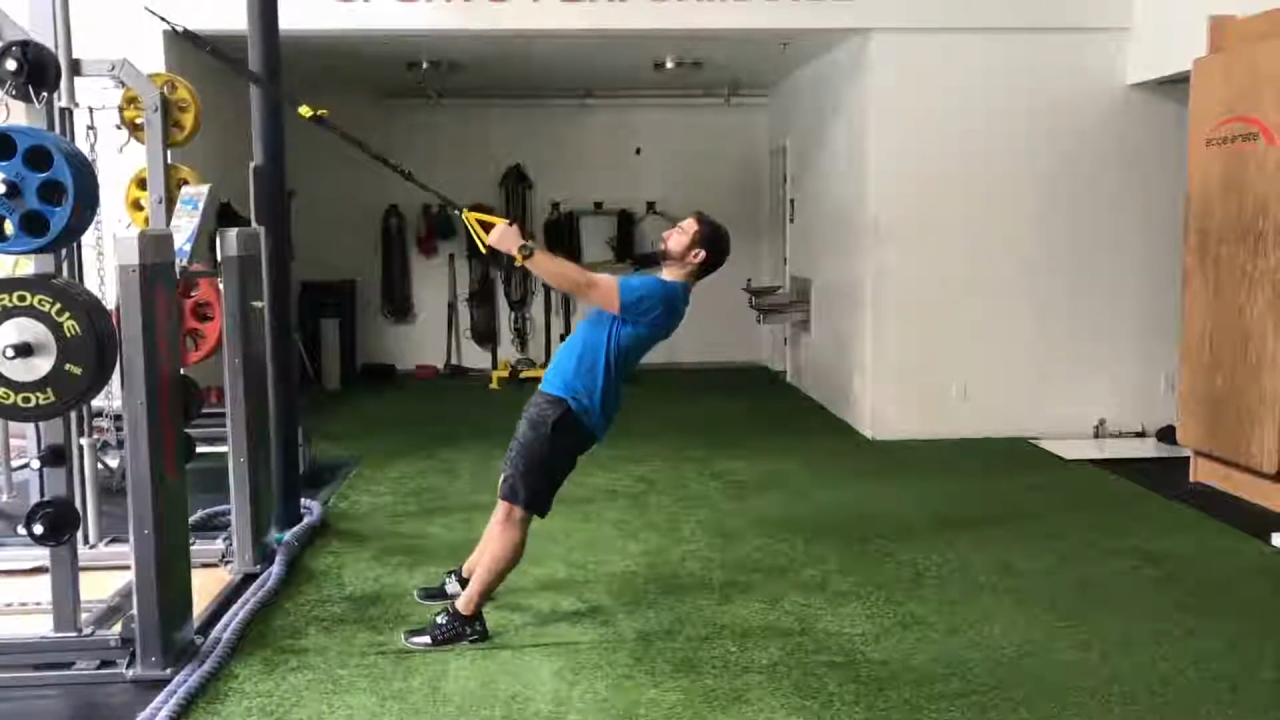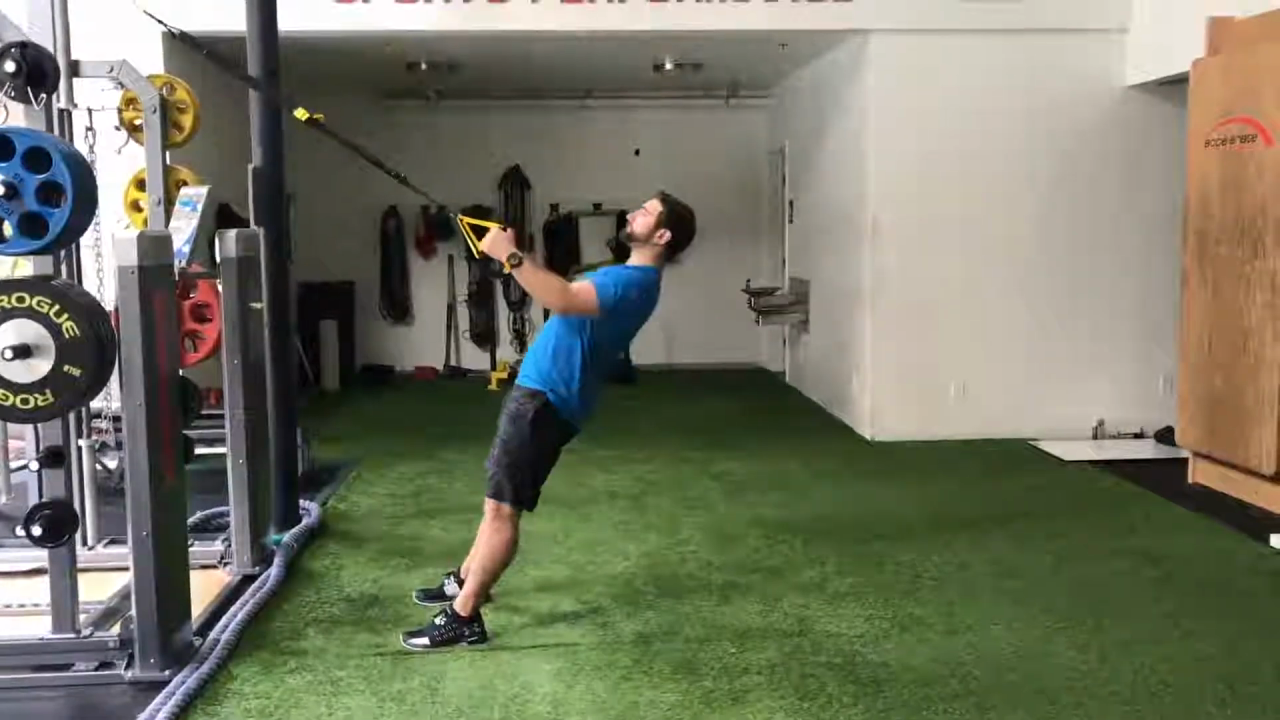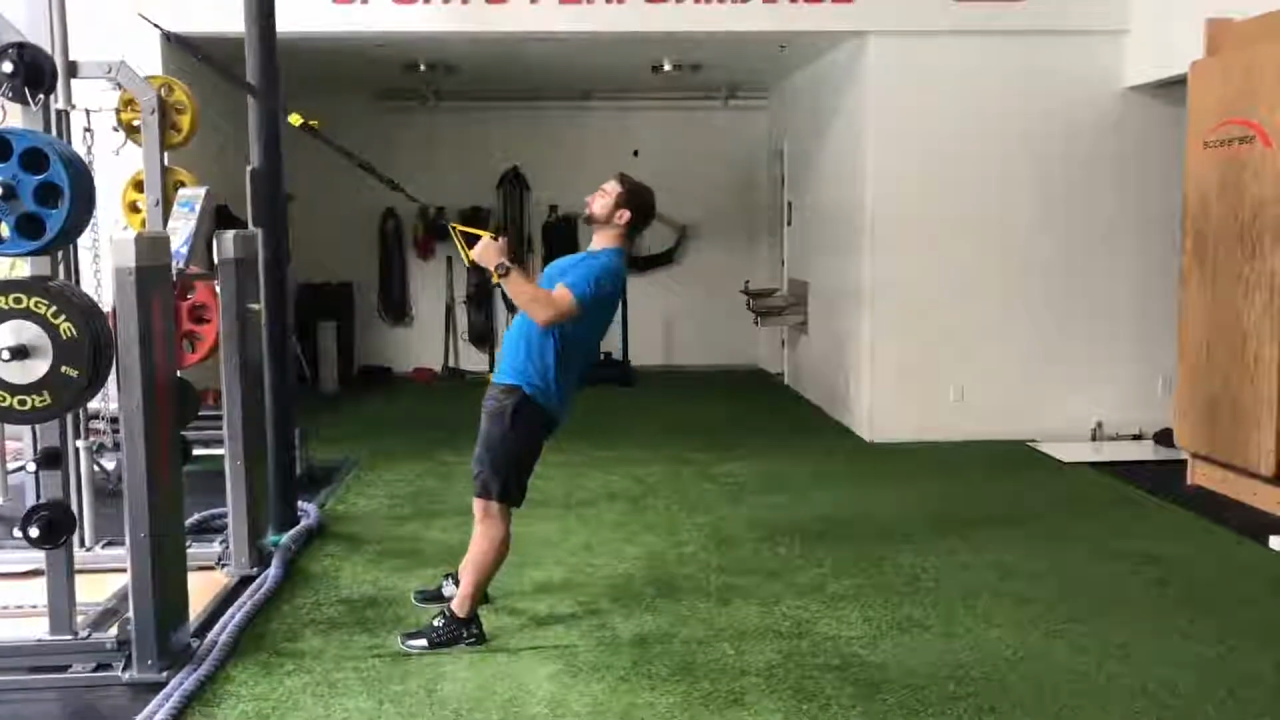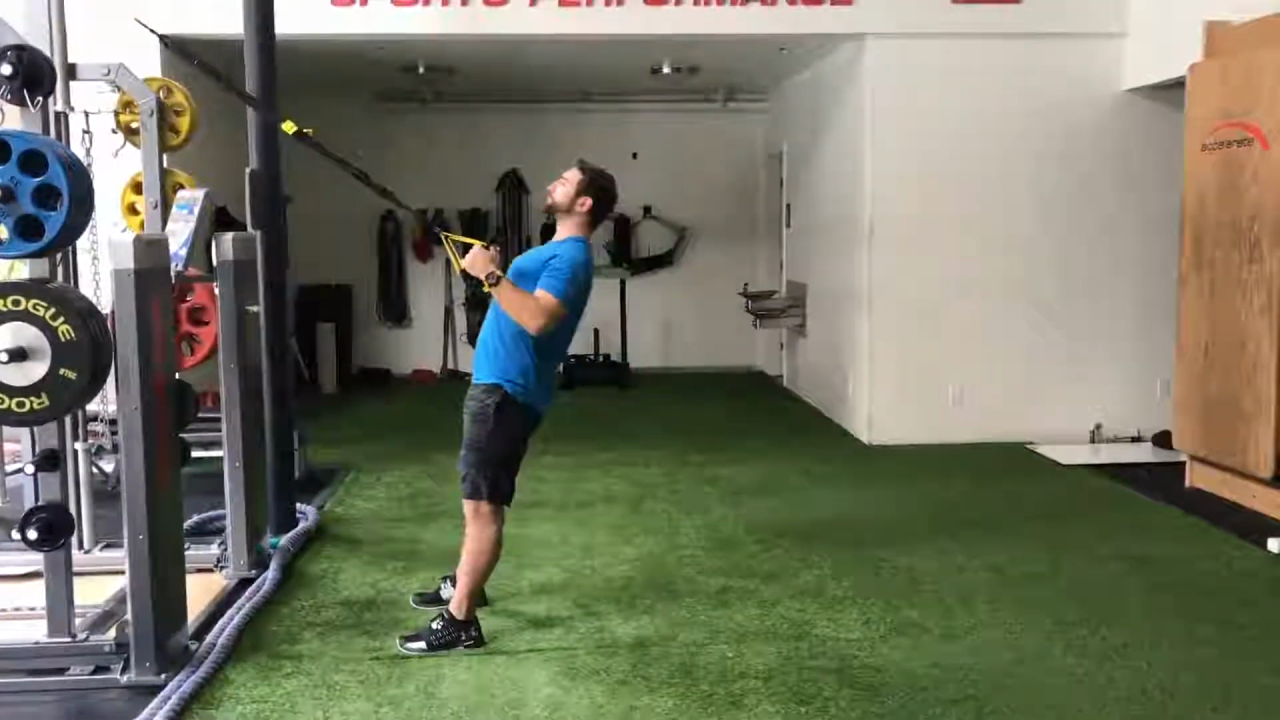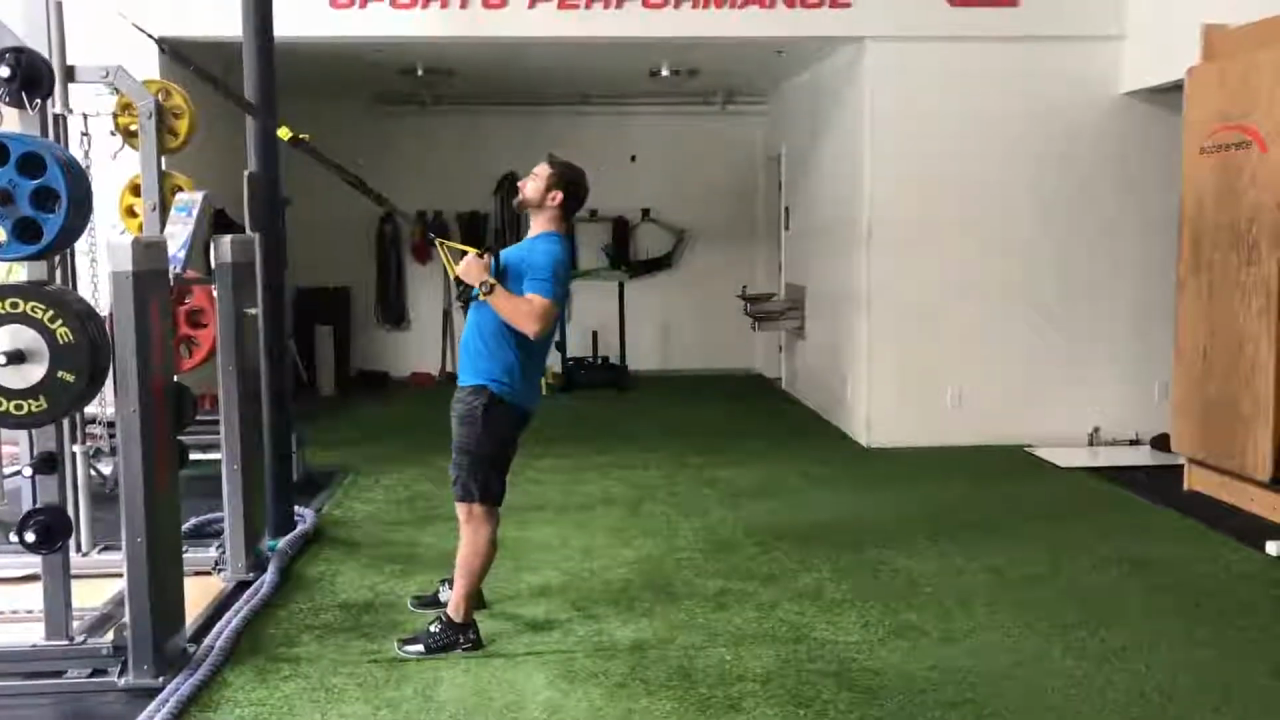
dt=0.2s
person 1, frame 1
left shoulder: (660, 295)
right shoulder: (655, 290)
left elbow: (581, 284)
right elbow: (588, 284)
left wrist: (521, 250)
right wrist: (526, 253)
left hip: (566, 406)
right hip: (559, 398)
left knee: (513, 510)
right knee: (509, 495)
left ankle: (464, 616)
right ankle: (466, 579)
person 1, frame 2
left shoulder: (635, 281)
right shoulder: (627, 276)
left elbow: (562, 300)
right elbow: (564, 296)
left wrist: (512, 258)
right wrist: (515, 257)
left hip: (545, 398)
right hip: (539, 390)
left knee: (501, 508)
right knee: (499, 497)
left ankle: (463, 618)
right ankle: (466, 579)
person 1, frame 3
left shoulder: (603, 266)
right shoulder: (591, 260)
left elbow: (546, 312)
right elbow: (543, 305)
left wrist: (500, 267)
right wrist: (502, 262)
left hip: (525, 393)
right hip: (517, 385)
left knee: (490, 506)
right knee: (490, 499)
left ankle: (461, 619)
right ankle: (464, 581)
person 1, frame 4
left shoulder: (571, 256)
right shoulder: (557, 249)
left elbow: (537, 320)
left wrist: (491, 275)
right wrist: (491, 268)
left hip: (506, 392)
right hip: (497, 384)
left knee: (482, 506)
right knee: (483, 501)
left ankle: (460, 622)
right ankle: (464, 584)
person 1, frame 5
left shoulder: (548, 252)
right shoulder: (532, 247)
left elbow: (535, 322)
left wrist: (484, 283)
right wrist: (477, 272)
left hip: (493, 392)
right hip: (483, 385)
left knee: (475, 508)
right knee: (476, 502)
left ankle: (458, 625)
right ankle: (462, 588)
